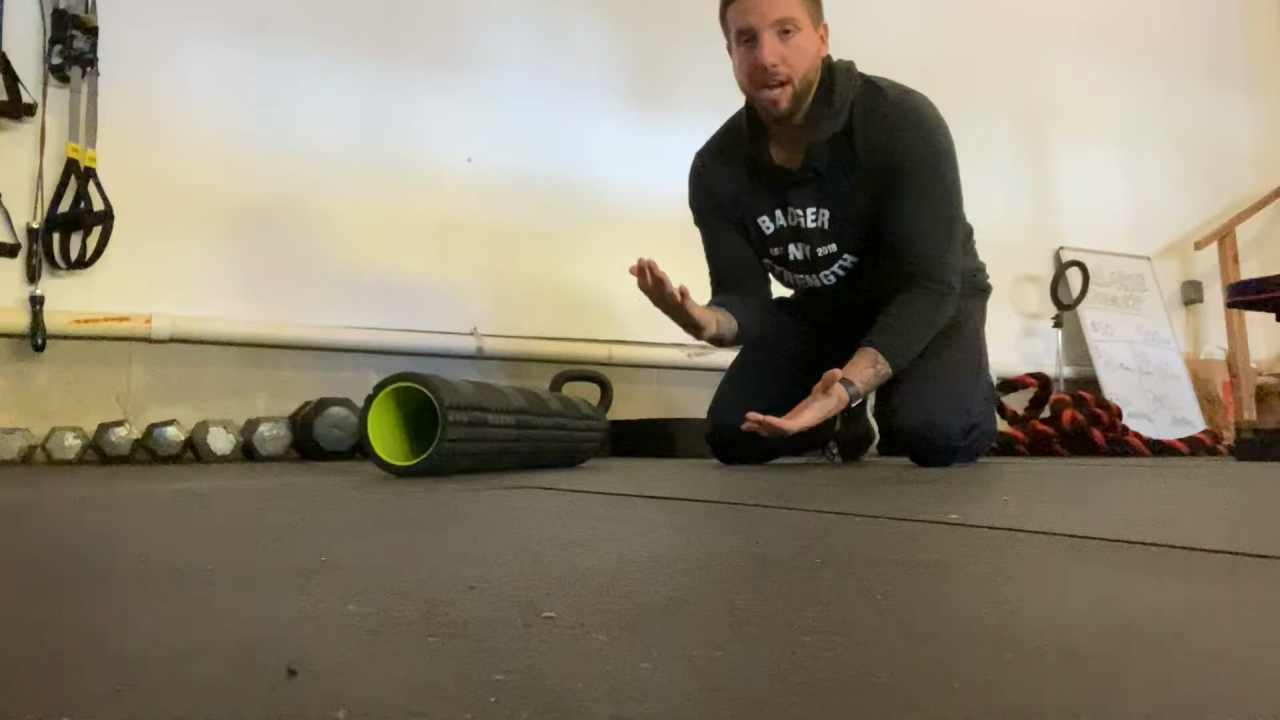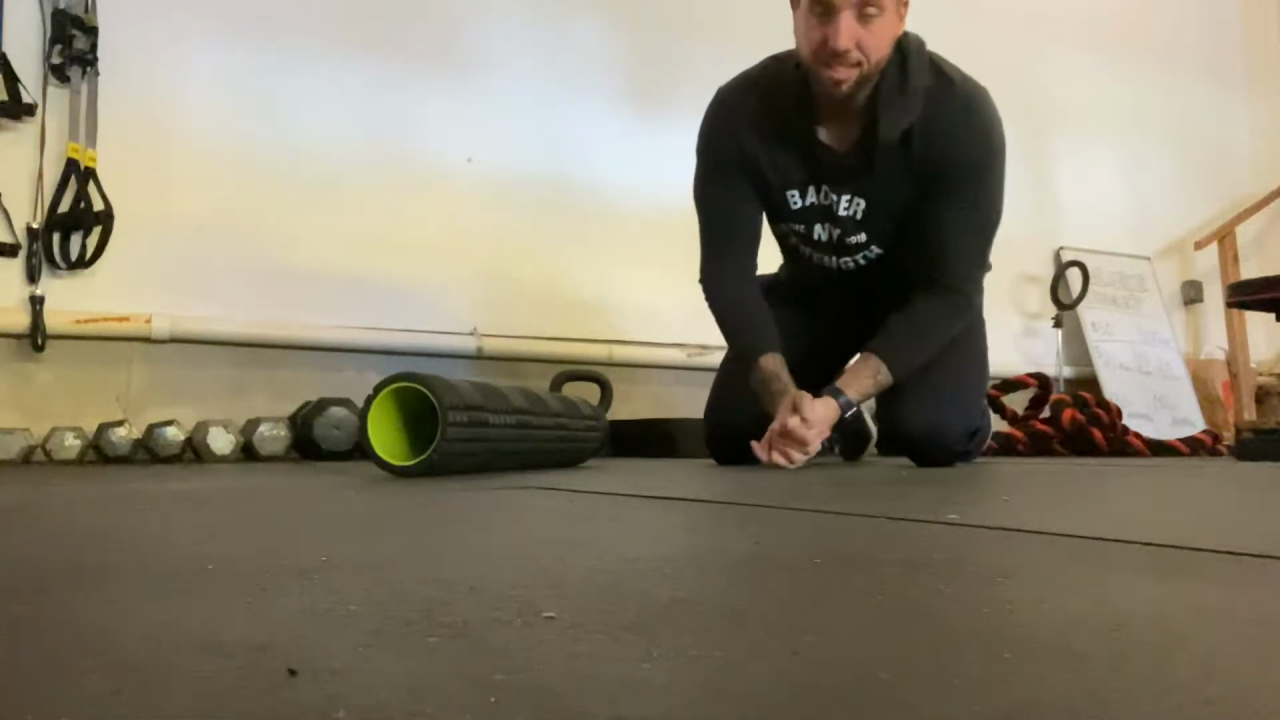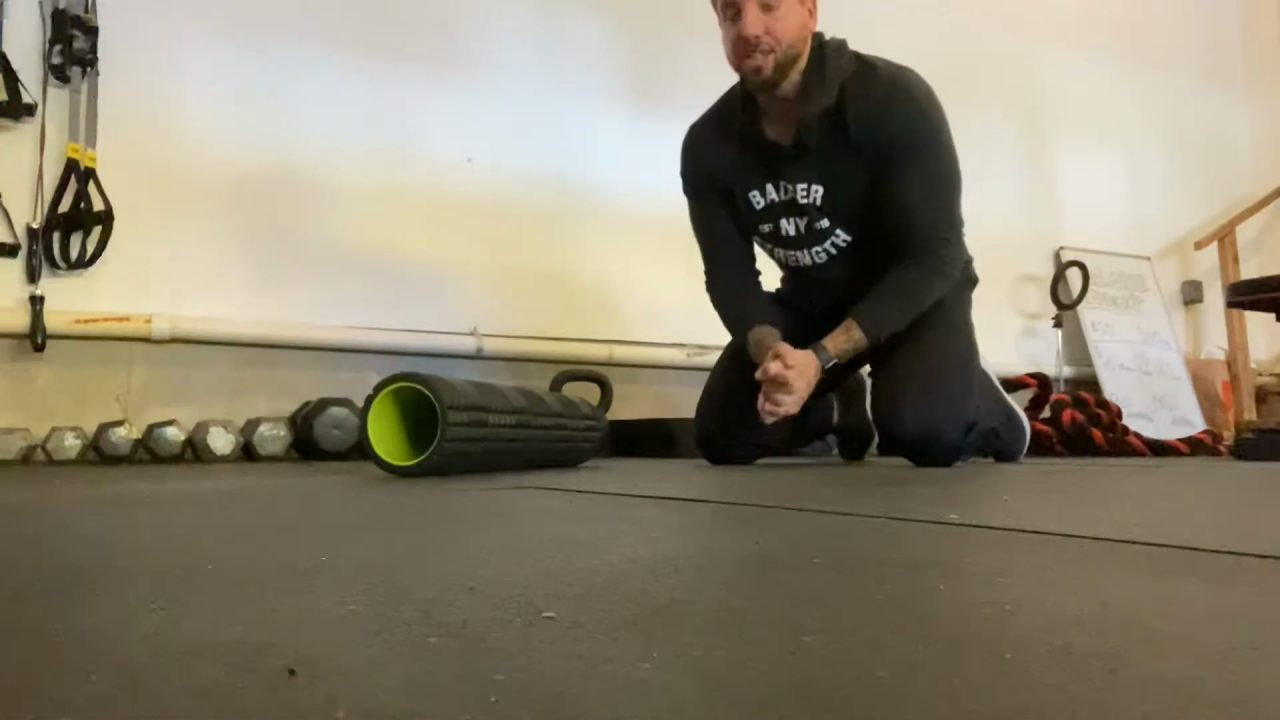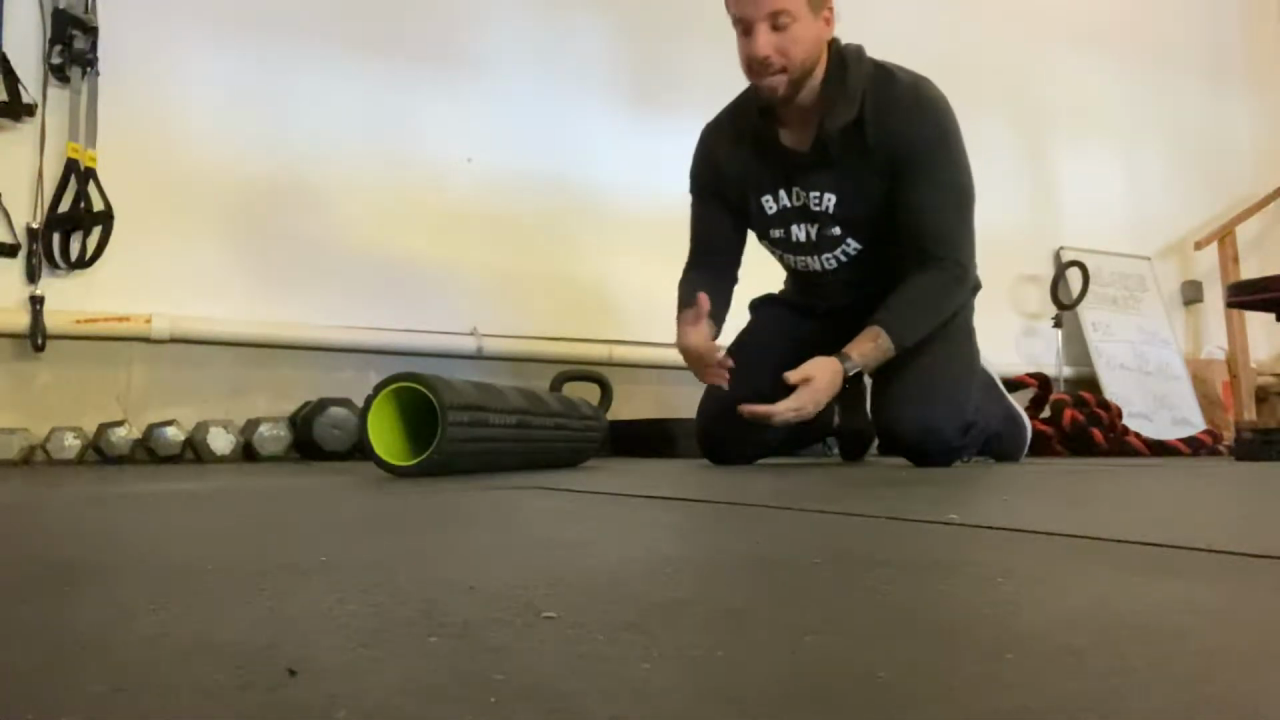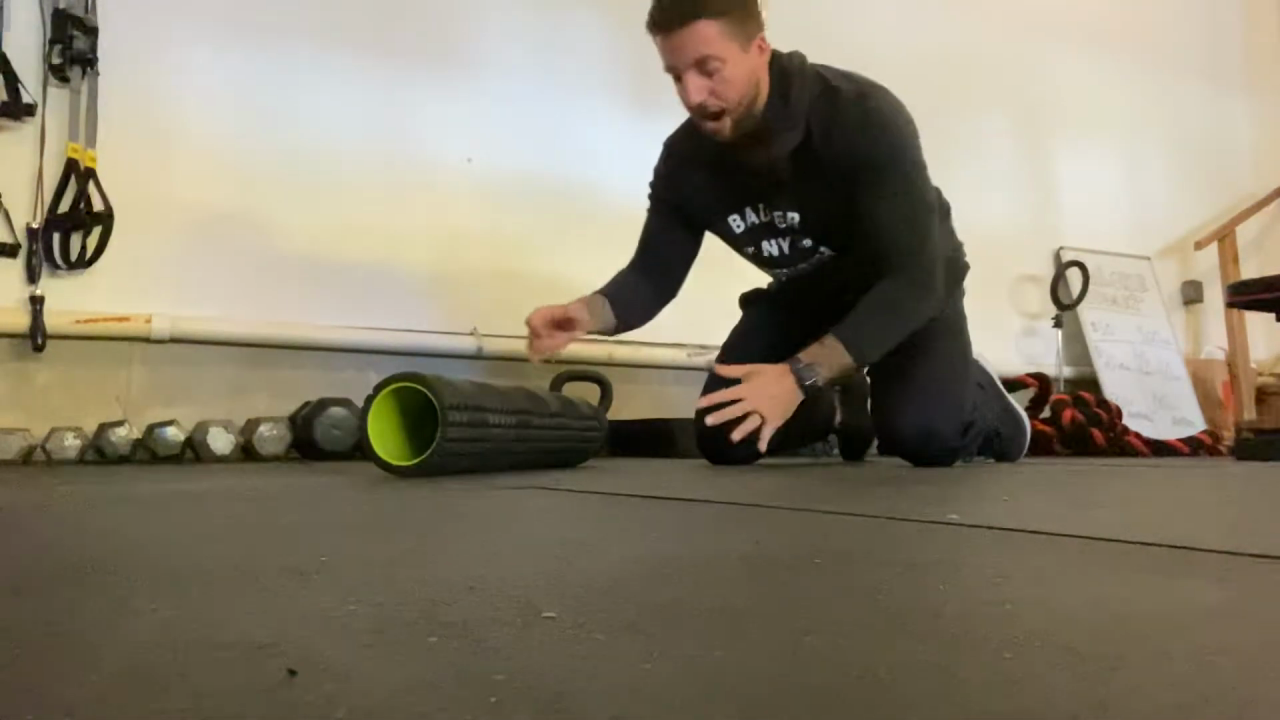
dt=1s
person 1, frame 1
left shoulder: (902, 123)
right shoulder: (717, 169)
left elbow: (931, 284)
right elbow: (747, 297)
left wrist: (850, 386)
right wrist: (705, 322)
left hip: (931, 301)
right hip: (823, 307)
left knee: (929, 431)
right knee: (732, 433)
left ankle: (969, 394)
right ankle: (847, 419)
person 1, frame 2
left shoulder: (960, 114)
right shoulder: (738, 112)
left elbow: (948, 289)
right elbow: (727, 270)
left wrist: (836, 402)
right wrist: (784, 397)
left hip: (924, 293)
right hip: (809, 286)
left knee: (932, 433)
right knee: (732, 437)
right ankle: (847, 418)
person 1, frame 3
left shoulder: (894, 99)
right shoulder: (708, 145)
left elbow: (933, 258)
right elbow: (730, 276)
left wrist: (821, 358)
right wrist: (771, 355)
left hip: (918, 294)
right hip: (809, 301)
left knee: (926, 432)
right knee: (722, 436)
left ankle: (981, 406)
right ankle: (840, 405)
person 1, frame 4
left shoulder: (909, 108)
right shoulder: (723, 143)
left elbow: (946, 267)
right elbow: (711, 266)
left wrist: (847, 365)
right wrist: (693, 329)
left hip: (920, 303)
right hip: (811, 303)
left knee: (925, 432)
right knee: (723, 435)
left ankle: (987, 409)
right ankle: (843, 411)
person 1, frame 5
left shoulder: (863, 117)
right shoulder: (687, 158)
left elbow: (916, 278)
right elbow: (654, 275)
left wrist: (800, 376)
right wrist: (585, 315)
left hip: (908, 291)
right hip: (804, 294)
left knee: (926, 434)
right knee: (721, 436)
left ankle: (977, 400)
right ankle: (844, 405)
